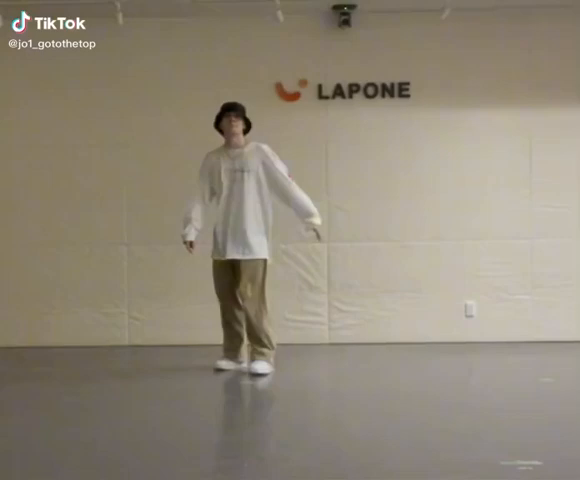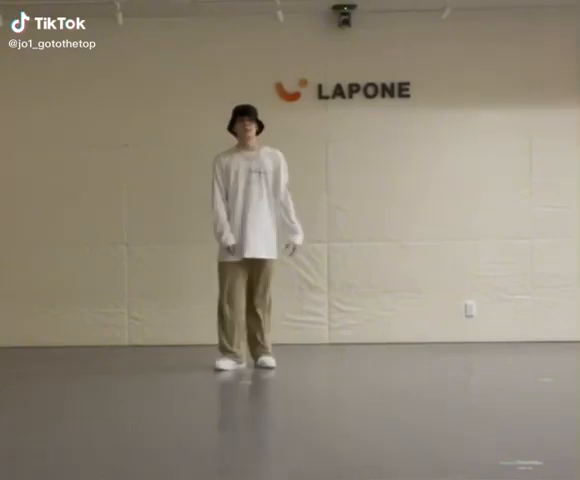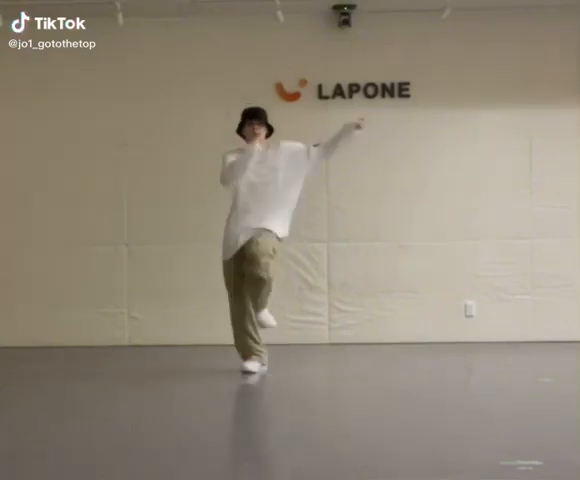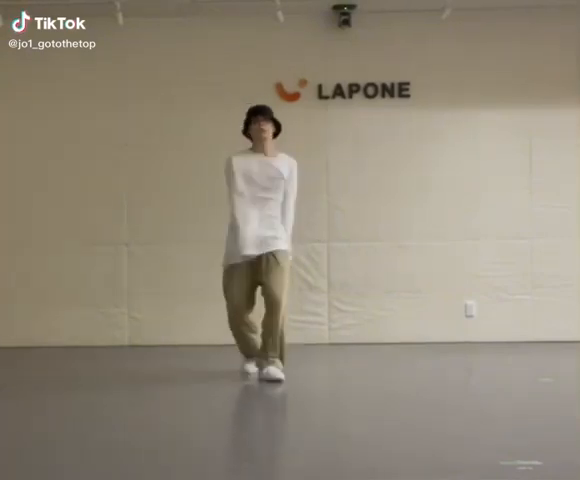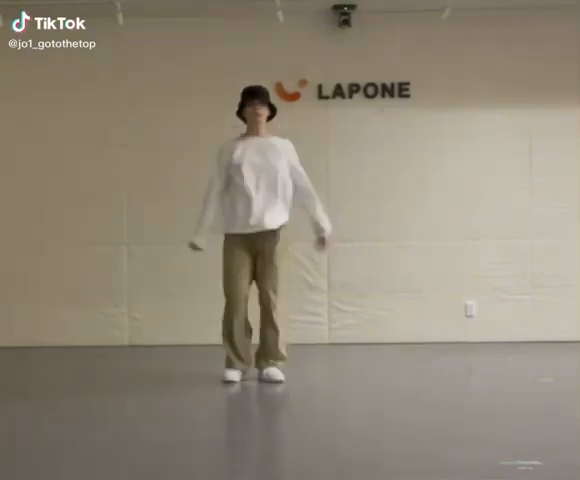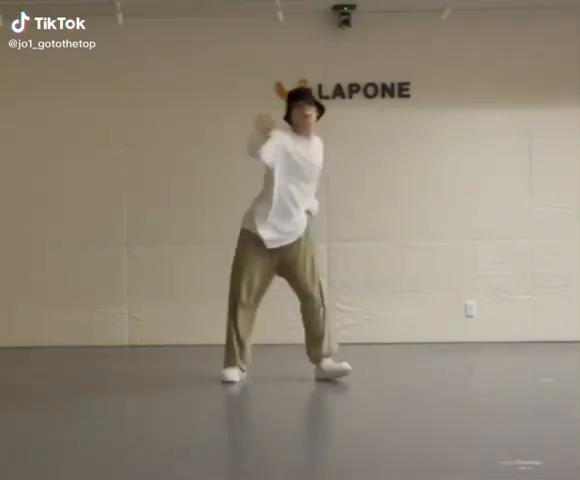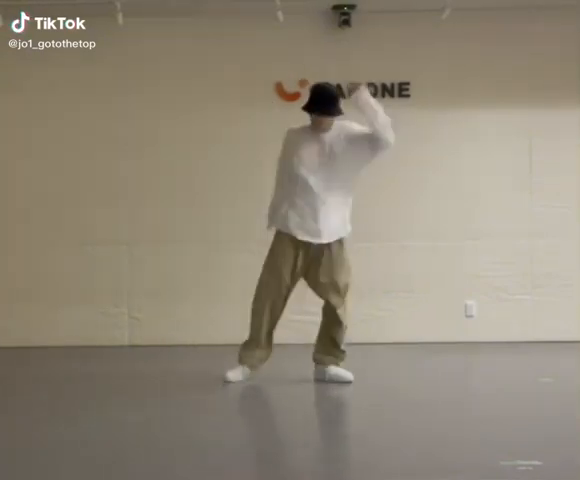
dt=0.7s
person 1, frame 1
left shoulder: (261, 153)
right shoulder: (212, 159)
left elbow: (286, 186)
right elbow: (202, 198)
left wrist: (311, 215)
right wrist: (190, 230)
left hip: (253, 241)
right hip: (223, 242)
left knee: (251, 299)
right knee: (228, 300)
left ankle: (262, 356)
right ankle: (234, 354)
person 1, frame 2
left shoulder: (274, 158)
right shoulder: (223, 161)
left elbow: (283, 199)
right elbow: (219, 202)
left wrist: (295, 233)
right wrist: (225, 236)
left hip: (265, 241)
right hip: (234, 243)
left knee: (262, 301)
right knee: (230, 300)
left ankle: (263, 352)
right ankle: (231, 354)
person 1, frame 3
left shoulder: (288, 151)
right shoulder: (234, 157)
left elbow: (321, 151)
right elbow: (227, 180)
left wrist: (346, 130)
right wrist: (250, 153)
left hip: (266, 229)
right hip: (235, 235)
left knee: (258, 251)
right knee: (238, 301)
left ankle: (261, 306)
right ankle: (252, 355)
person 1, frame 4
left shoulder: (288, 163)
right shoulder: (237, 162)
left elbow: (287, 208)
right elbow: (239, 202)
left wrist: (285, 241)
right wrist: (245, 240)
left hip: (275, 245)
right hip: (242, 246)
left knee: (276, 301)
right knee: (238, 309)
left ankle: (271, 361)
right ankle: (253, 355)
person 1, frame 5
left shoulder: (284, 147)
right shoulder: (230, 149)
left elbow: (303, 188)
right elbow: (215, 191)
left wrist: (321, 223)
right wrist: (200, 232)
left hip: (272, 231)
right hip: (237, 233)
left knee: (270, 298)
right knee: (236, 300)
left ankle: (270, 362)
right ankle: (237, 362)
person 1, frame 6
left shoulder: (316, 144)
right shoulder: (280, 140)
right elbow: (257, 151)
left wrist: (309, 208)
right wrist: (264, 135)
left hip: (297, 233)
right hip: (259, 231)
left knee: (312, 295)
right knee: (243, 298)
left ankle: (323, 360)
right ankle: (236, 363)
person 1, frame 7
left shoulder: (350, 135)
right shoulder: (294, 138)
left elbow: (385, 140)
left wrist: (368, 103)
right wrist: (273, 216)
left hip: (331, 235)
right hip: (291, 233)
left knee: (337, 301)
right knee: (268, 296)
left ankle: (327, 362)
right ankle: (250, 360)
